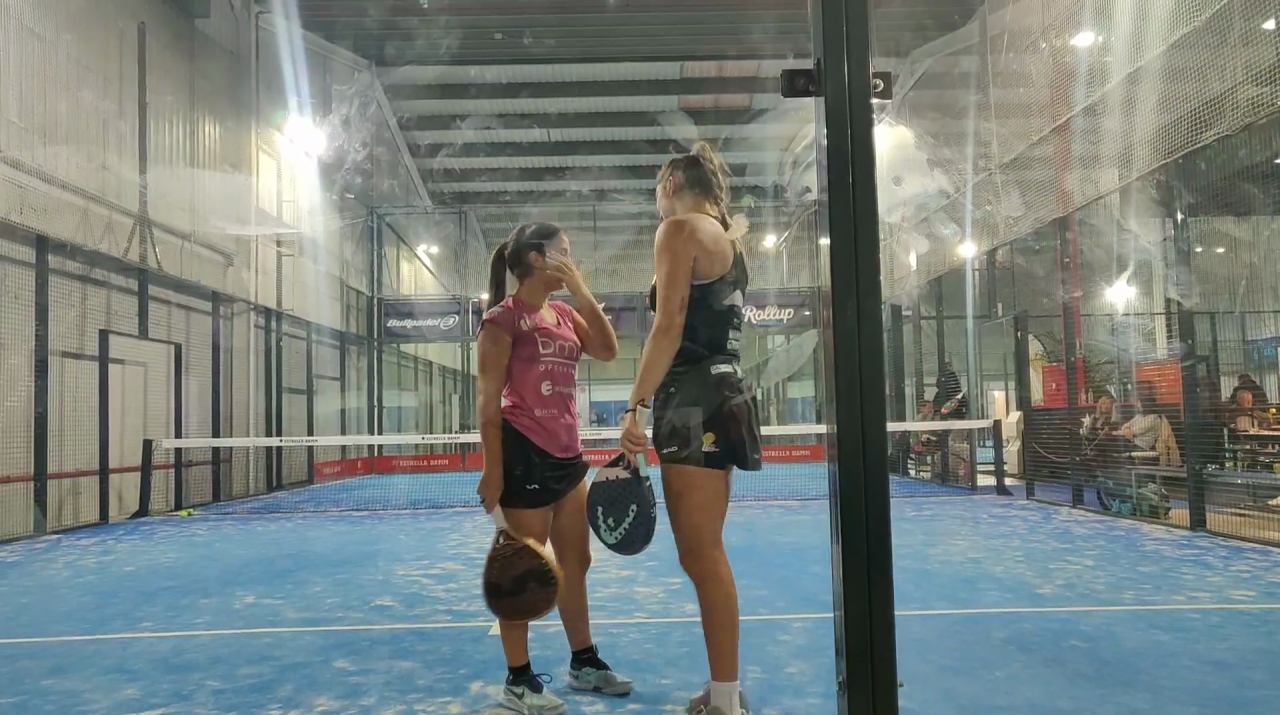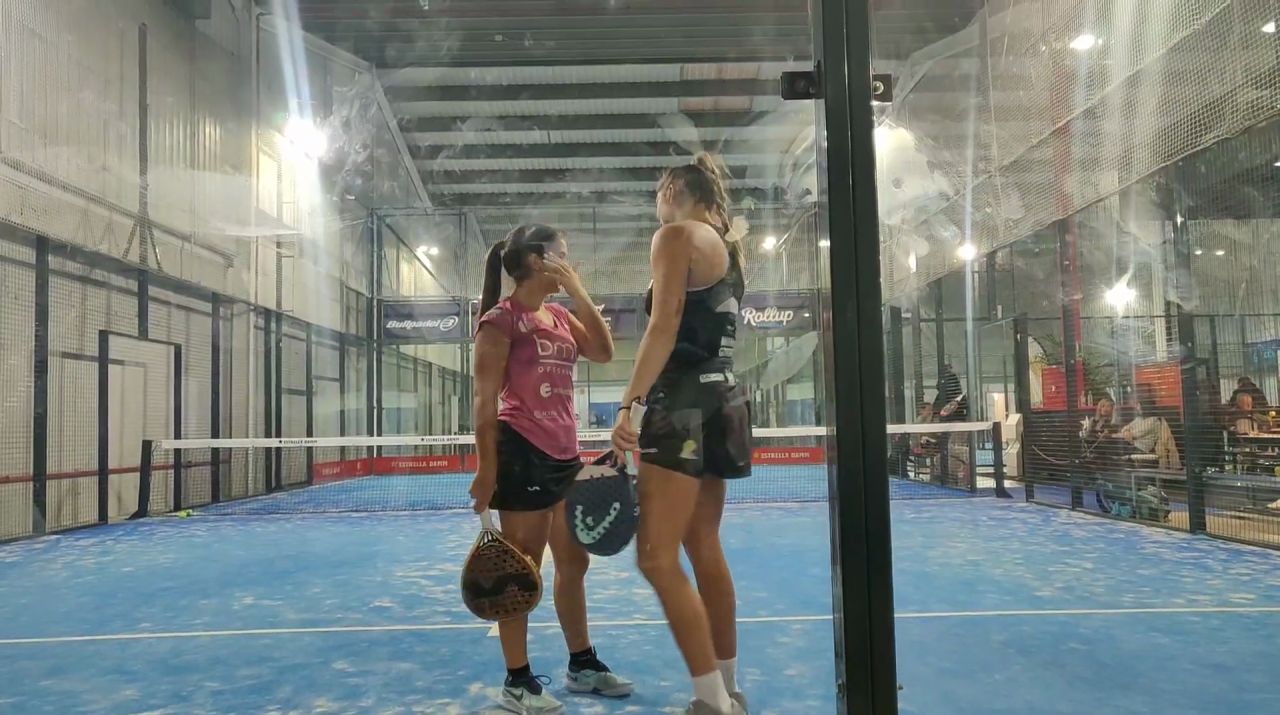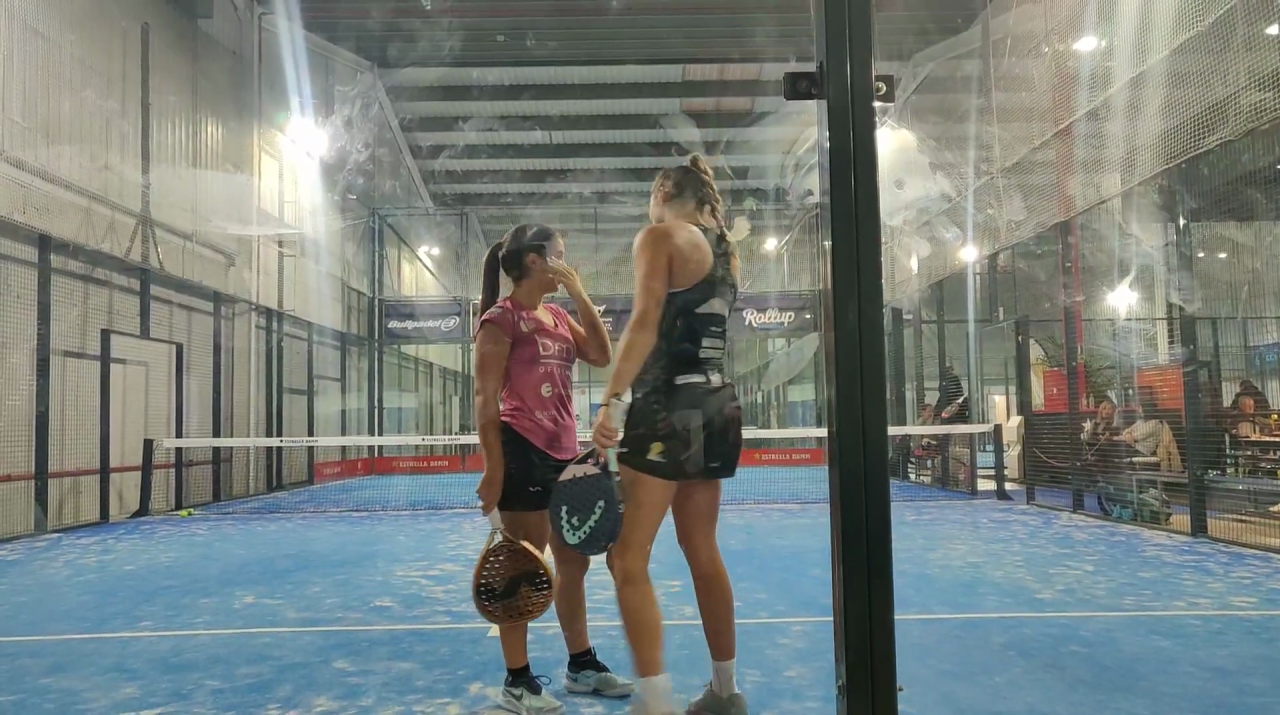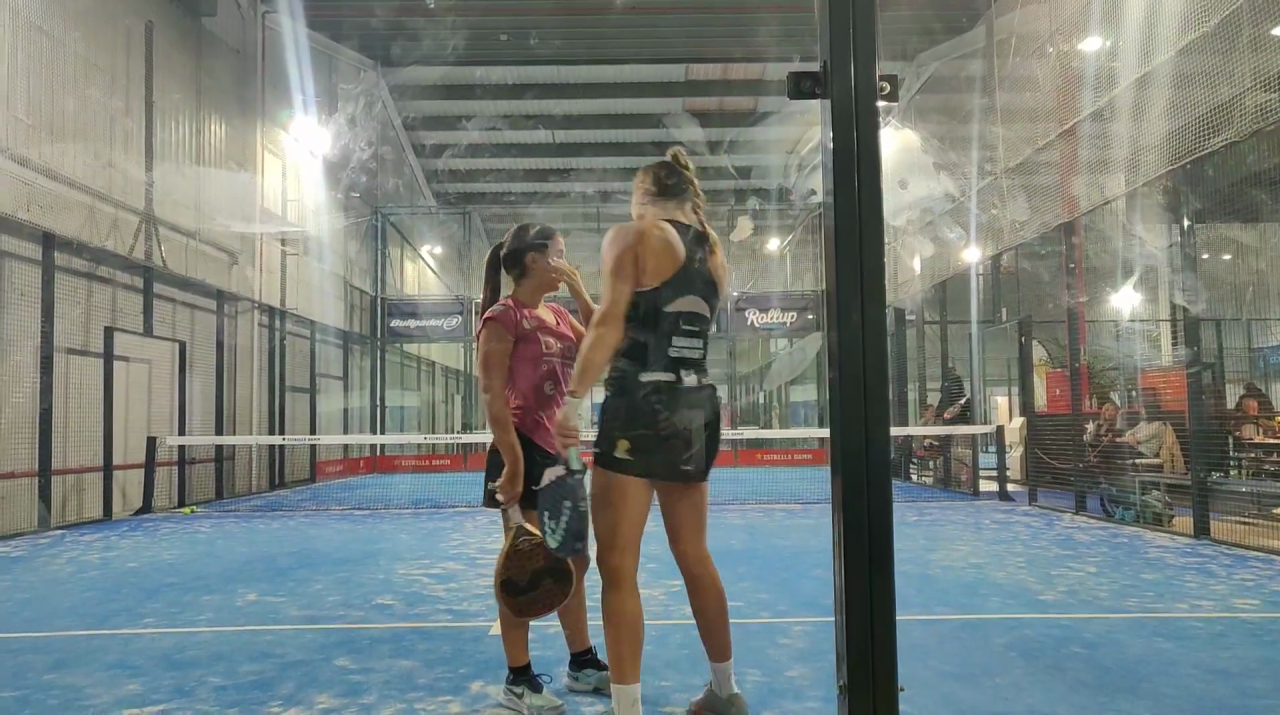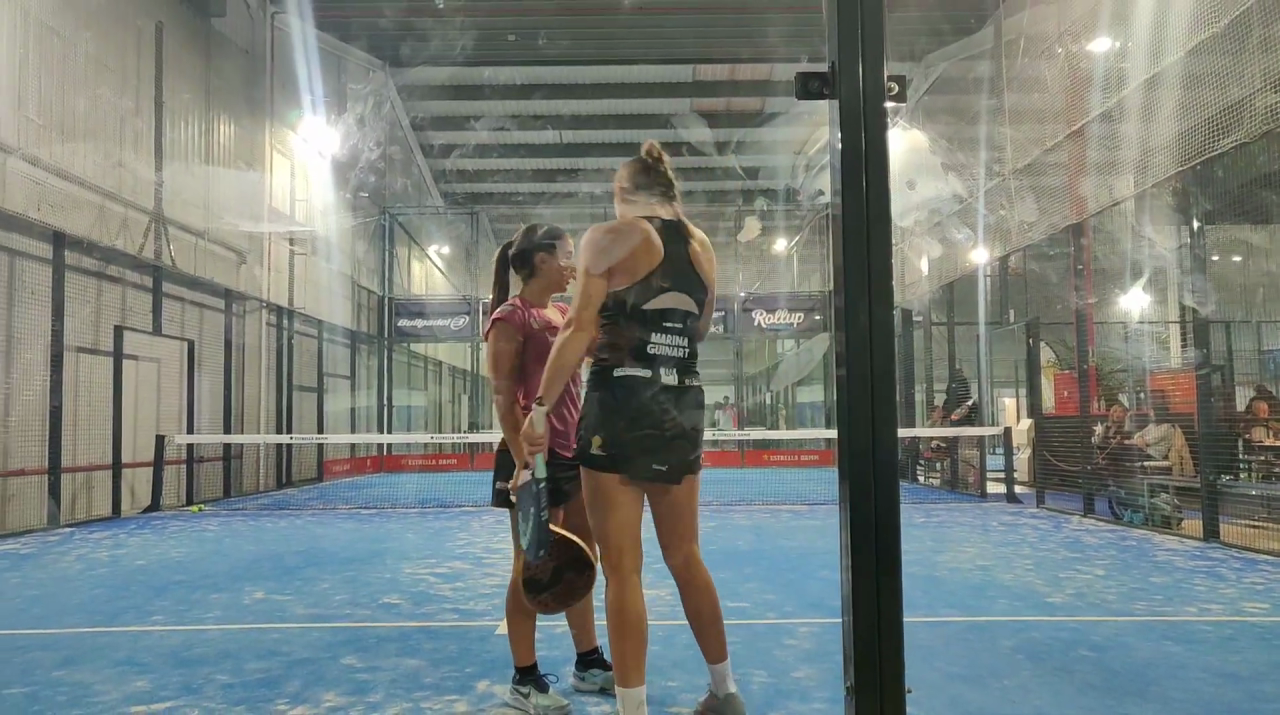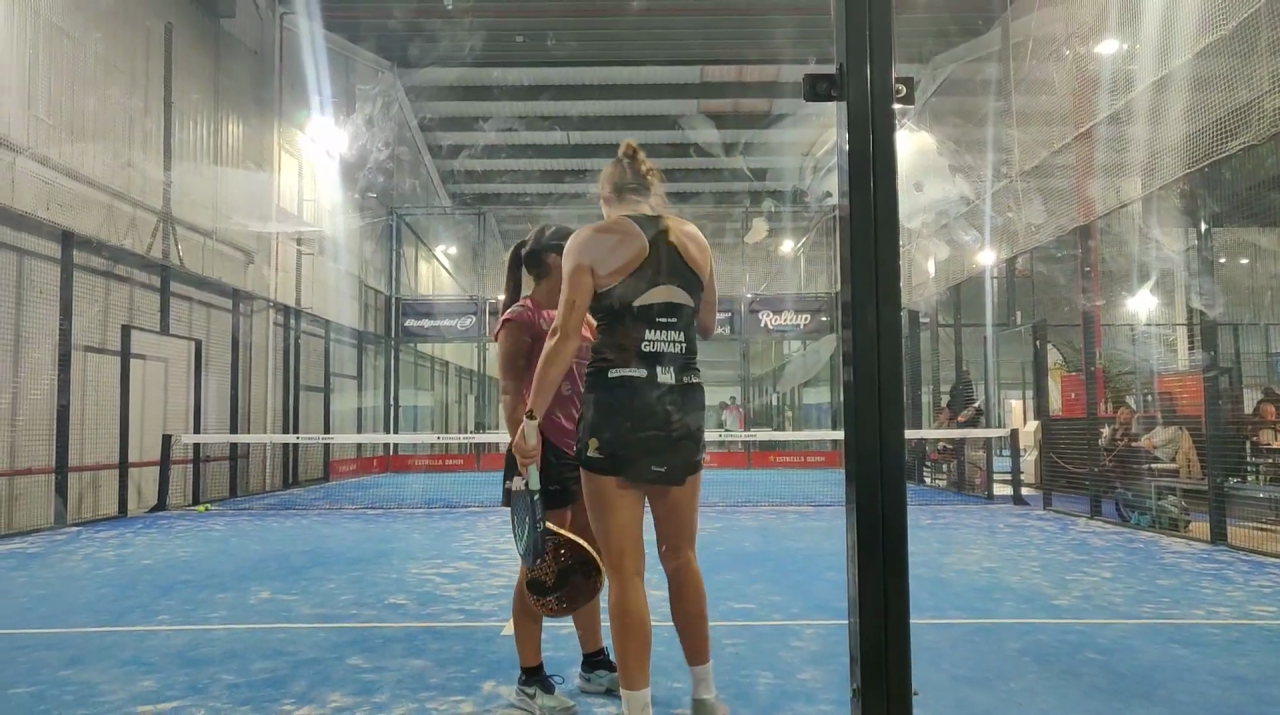
dt=0.2s
person 1, frame 1
left shoulder: (680, 229)
right shoulder: (725, 236)
left elbow: (669, 325)
left wrist: (635, 406)
left hip: (693, 403)
right hip: (718, 400)
left knee: (701, 558)
right knee: (706, 554)
person 1, frame 2
left shoulder: (675, 235)
right shoulder: (727, 246)
left elbow: (664, 327)
left wrist: (630, 404)
left hip: (685, 407)
right hip: (716, 404)
left knee: (657, 559)
right knee: (704, 551)
person 1, frame 3
left shoulder: (658, 237)
right shoulder: (723, 250)
left elbow: (645, 325)
left wrist: (610, 401)
left hip: (668, 407)
right hip: (711, 406)
left knee: (627, 560)
right knee: (703, 553)
person 1, frame 4
left shoulder: (629, 236)
right shoulder: (712, 250)
left elbow: (609, 324)
left wrist: (572, 399)
left hip: (639, 409)
right hip: (694, 409)
left knee: (618, 566)
right knee: (693, 555)
person 1, frame 5
left shoulder: (607, 237)
right shoulder: (700, 244)
left elbow: (580, 327)
left wrist: (542, 404)
left hip: (620, 409)
right hip: (683, 410)
left knee: (622, 569)
right knee: (685, 558)
person 1, frame 6
left shoulder: (592, 240)
right shoulder: (693, 238)
left elbow: (565, 335)
left wrist: (532, 417)
left hip: (618, 410)
right hip: (683, 409)
left knee: (625, 571)
right knee: (681, 559)
person 2, frame 1
left shoulder: (564, 314)
right shoulder: (504, 317)
left elbow: (607, 350)
right elbow: (489, 398)
left wrist: (582, 292)
right wrist: (493, 467)
left hip: (567, 453)
right hip: (526, 453)
left knee: (576, 562)
left ankle: (584, 663)
person 2, frame 2
left shoulder: (560, 316)
right shoulder: (501, 319)
left elbow: (604, 352)
right elbow: (485, 400)
left wrist: (580, 295)
right wrist: (486, 469)
left hip: (565, 454)
right hip: (524, 454)
left knee: (574, 564)
left ankle: (582, 664)
person 2, frame 3
left shoulder: (557, 316)
right shoulder: (501, 319)
left elbow: (601, 355)
right elbow: (486, 398)
left wrist: (581, 296)
right wrist: (494, 468)
left hip: (564, 453)
right hip: (525, 454)
left knee: (573, 563)
left ankle: (581, 664)
person 2, frame 4
left shoulder: (558, 315)
right shoulder: (503, 317)
right elbow: (493, 396)
left wrist: (582, 295)
right wrist: (512, 463)
left hip: (563, 453)
right hip: (528, 453)
left knee: (573, 562)
left ankle: (582, 663)
person 2, frame 5
left shoulder: (565, 314)
right shoulder: (511, 317)
right elbow: (504, 395)
right wrist: (522, 460)
left hip: (572, 453)
right hip: (537, 454)
left ankle: (589, 664)
person 2, frame 6
right shoulder: (522, 317)
right elbow: (512, 395)
right wrist: (525, 460)
left hip: (582, 451)
right hip: (546, 453)
left ankle: (595, 665)
